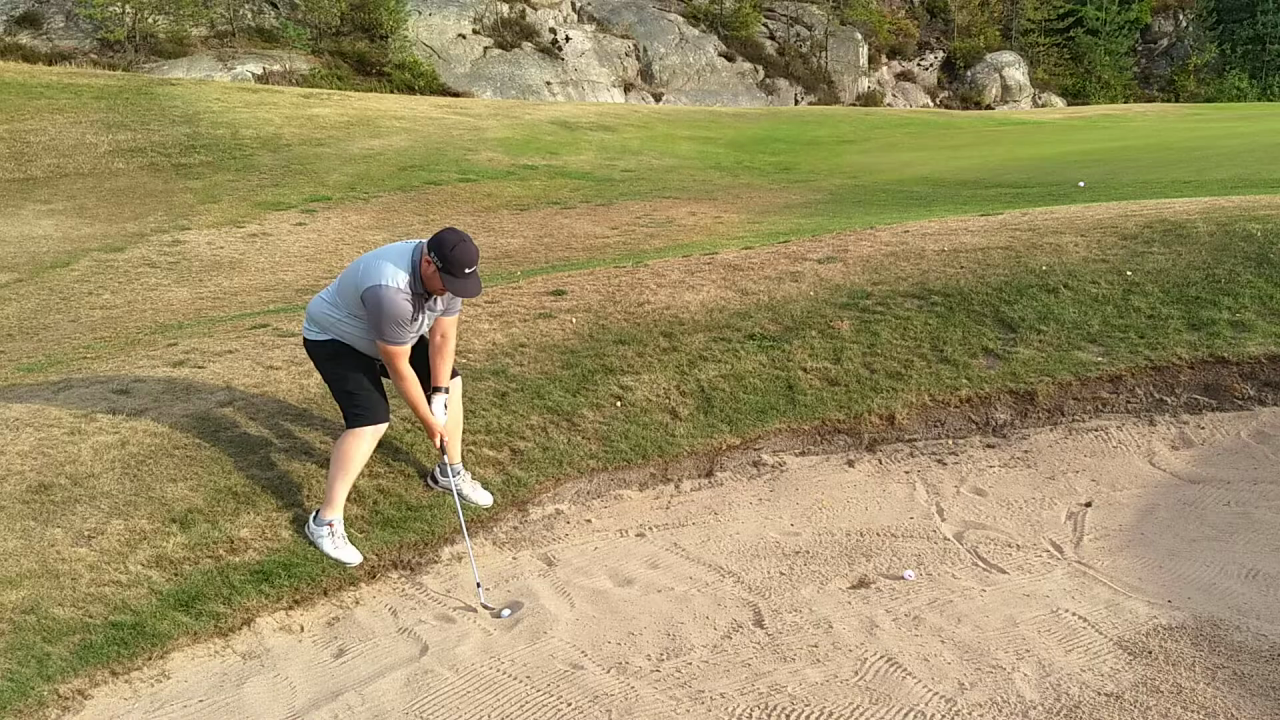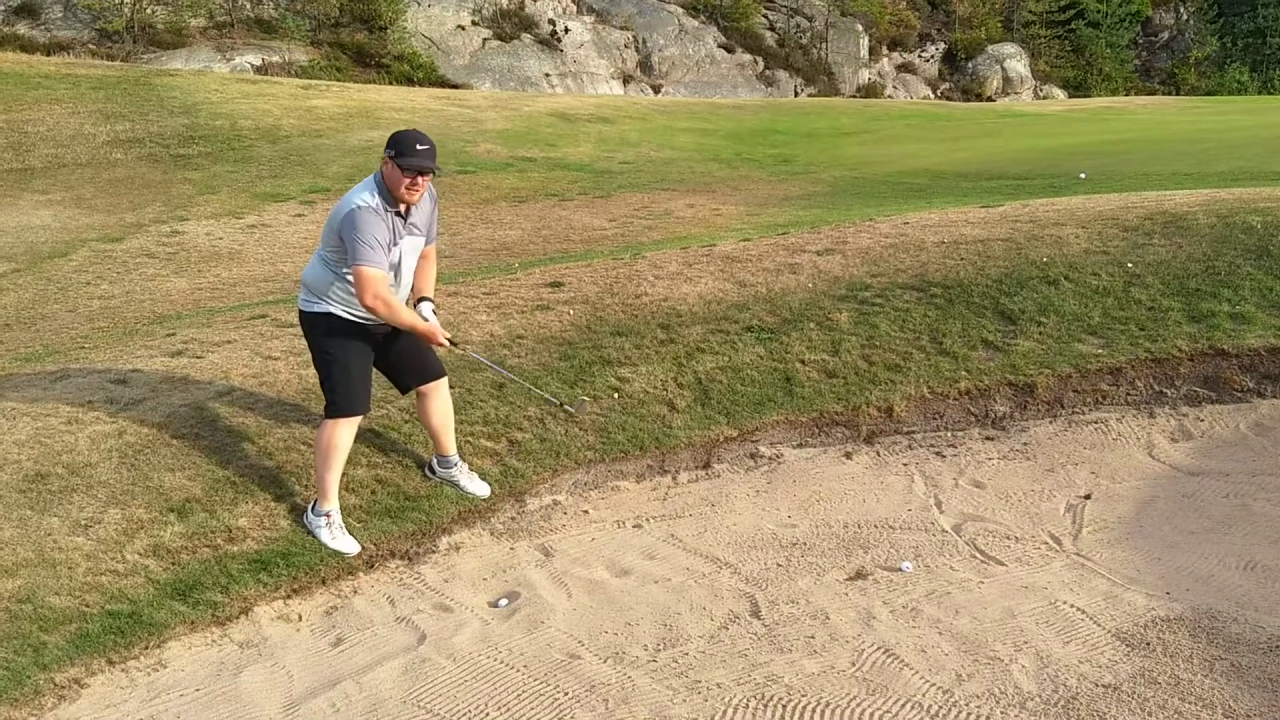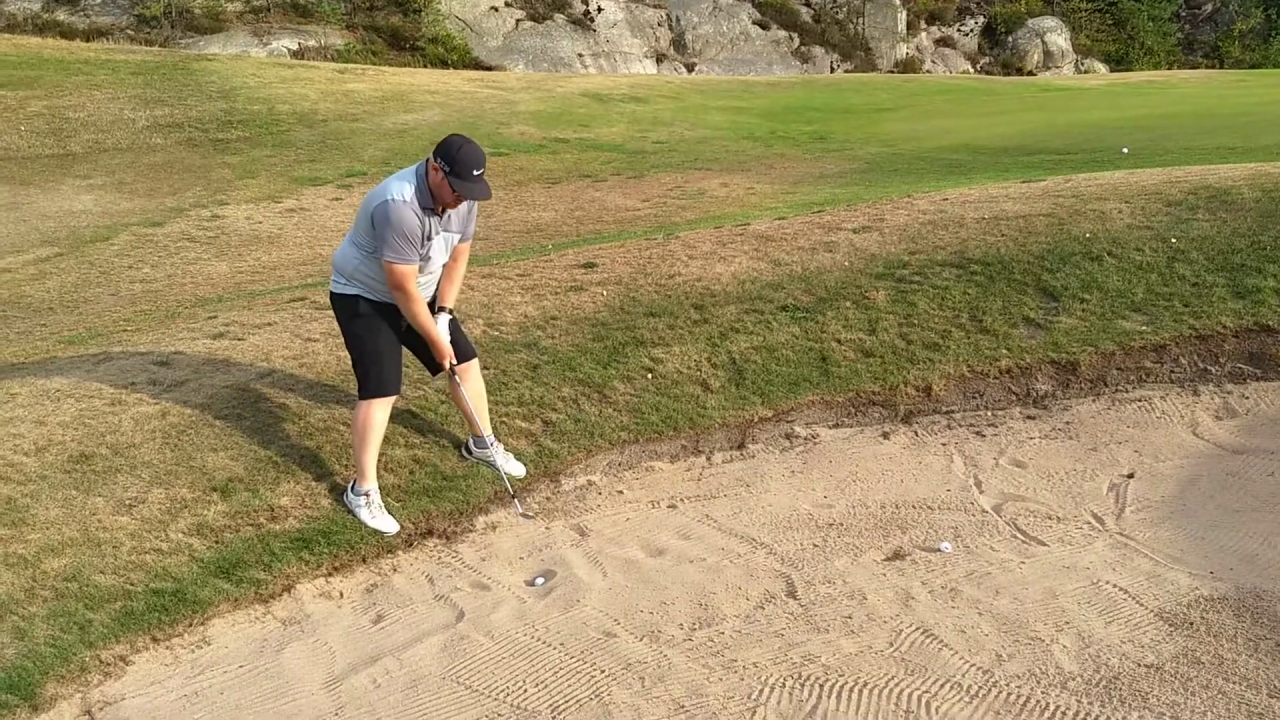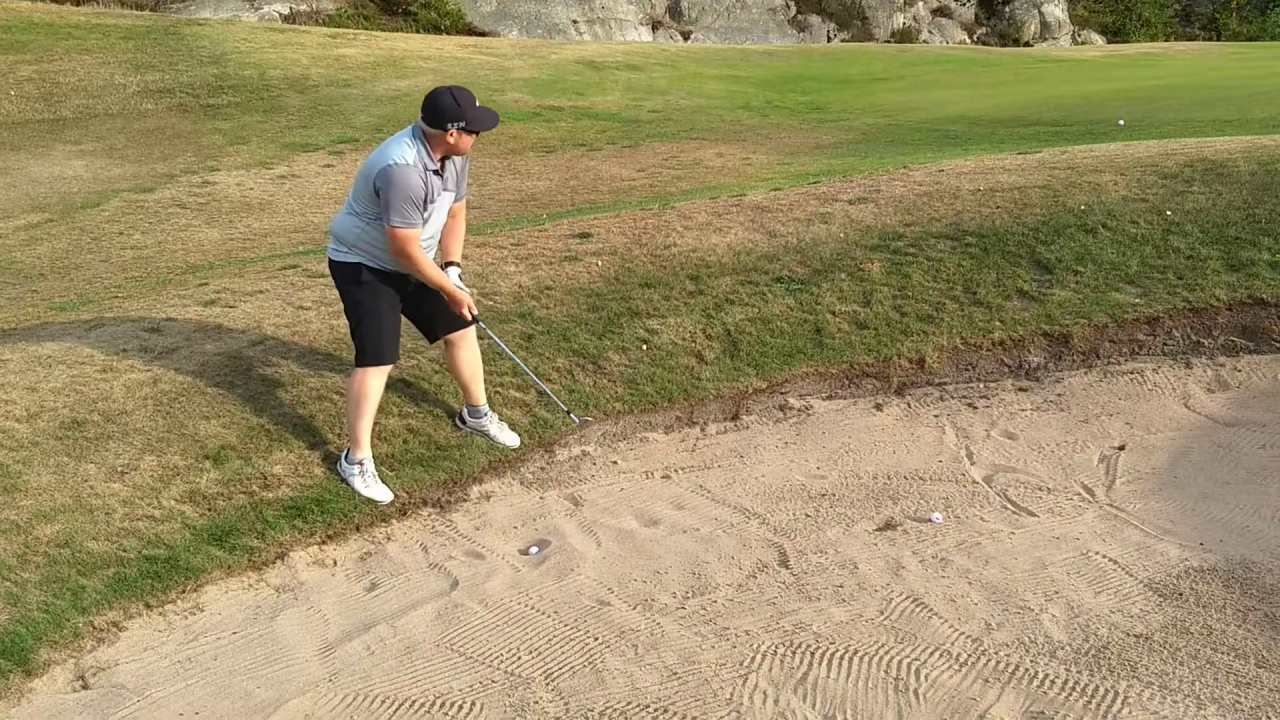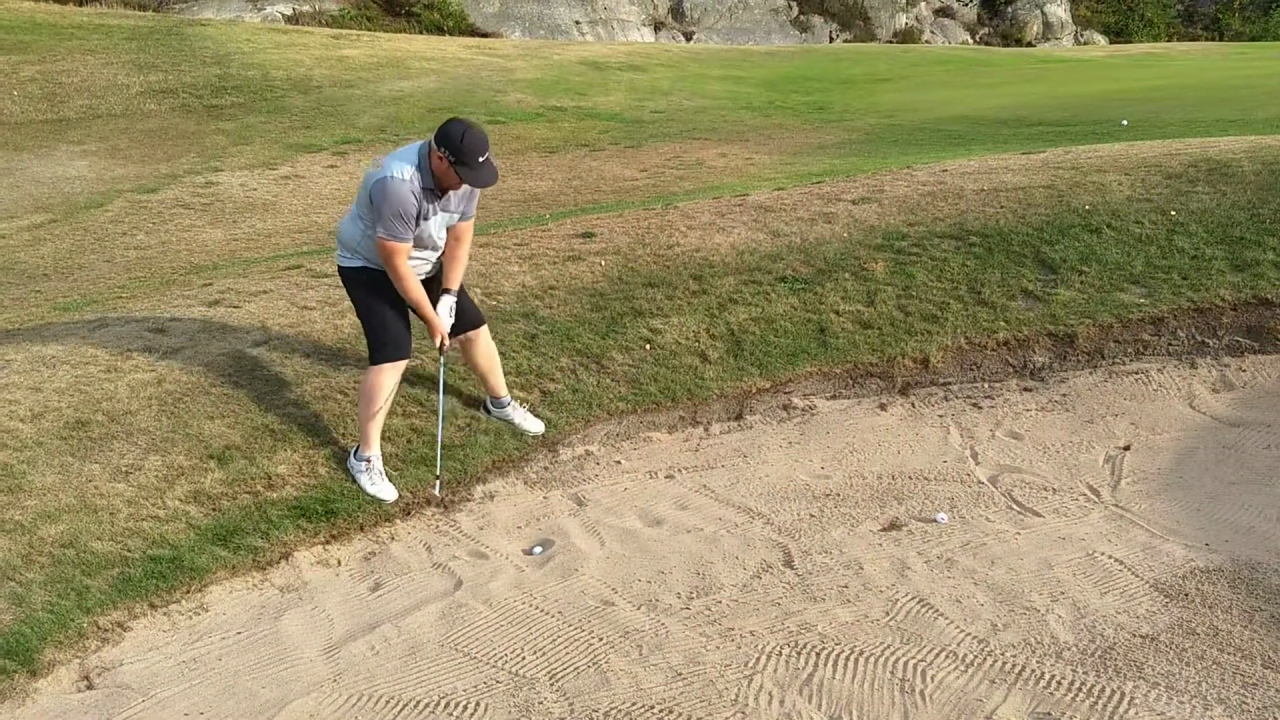
dt=1s
person 1, frame 1
left shoulder: (448, 271)
right shoulder: (391, 289)
left elbow: (443, 335)
right elbow: (398, 366)
left wrist: (438, 398)
right wrist: (428, 420)
right hip: (335, 338)
left knee: (449, 381)
right knee: (370, 422)
left ankle: (450, 473)
right ankle: (326, 522)
person 1, frame 2
left shoulder: (424, 198)
right shoulder: (364, 214)
left elbow: (425, 253)
right elbow: (372, 296)
left wrist: (426, 304)
right wrist: (423, 329)
left hip: (387, 315)
right hip: (336, 316)
left knee: (433, 381)
right knee: (346, 410)
left ankle: (447, 463)
right ankle: (323, 511)
person 1, frame 3
left shoulder: (462, 197)
right shoulder: (400, 206)
left elbow: (458, 257)
right elbow: (402, 288)
left wrist: (444, 314)
right wrist: (434, 340)
left hip: (421, 295)
right hip: (364, 297)
left knee: (465, 363)
right knee: (380, 391)
left ankle: (482, 443)
right ankle: (363, 490)
person 1, frame 4
left shoulder: (452, 155)
right shoulder: (402, 170)
left elbow: (455, 212)
right elbow: (405, 250)
left wrist: (453, 269)
right wrist: (449, 290)
left hip: (414, 262)
right hip: (365, 265)
left knee: (461, 329)
right knee: (376, 360)
left ankle: (477, 413)
right ankle: (356, 459)
person 1, frame 5
left shoulder: (465, 177)
right shoulder: (398, 184)
left elbow: (459, 239)
right elbow: (394, 263)
left wrist: (447, 297)
right wrist: (430, 318)
left hip: (428, 264)
right hip: (370, 267)
left knee: (475, 328)
right knee: (391, 356)
left ankle: (500, 402)
right ankle: (365, 457)
